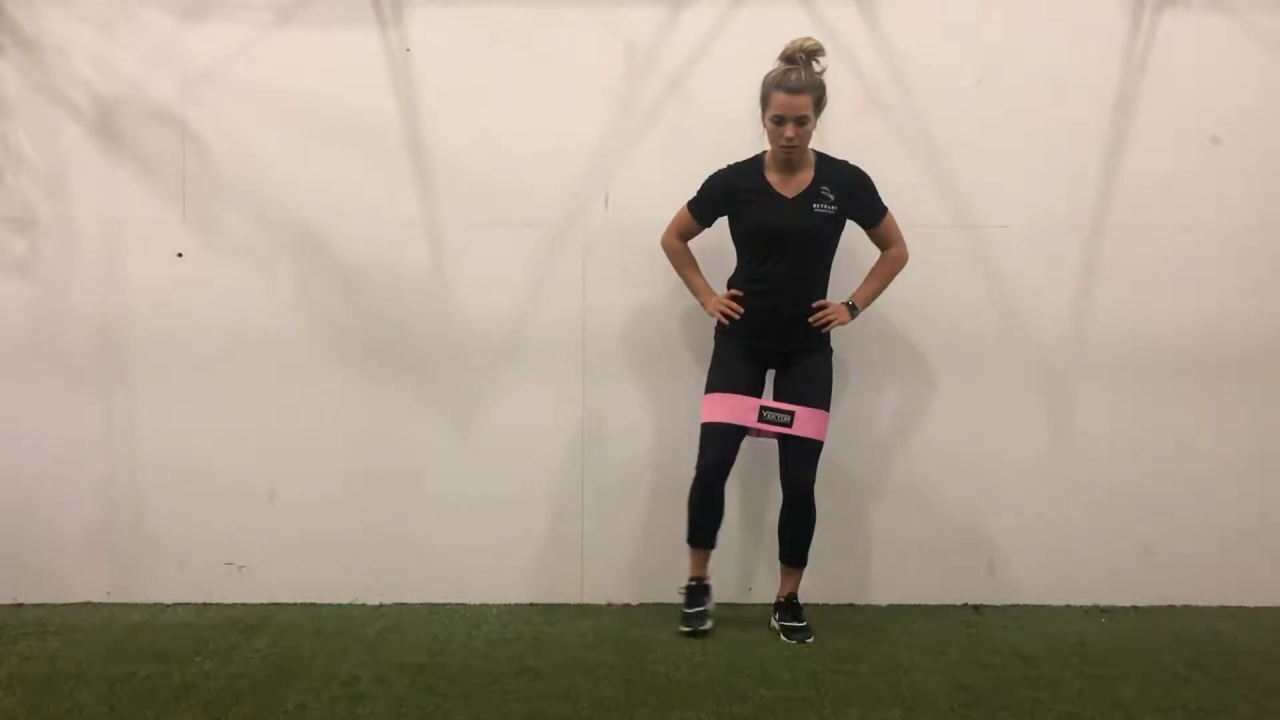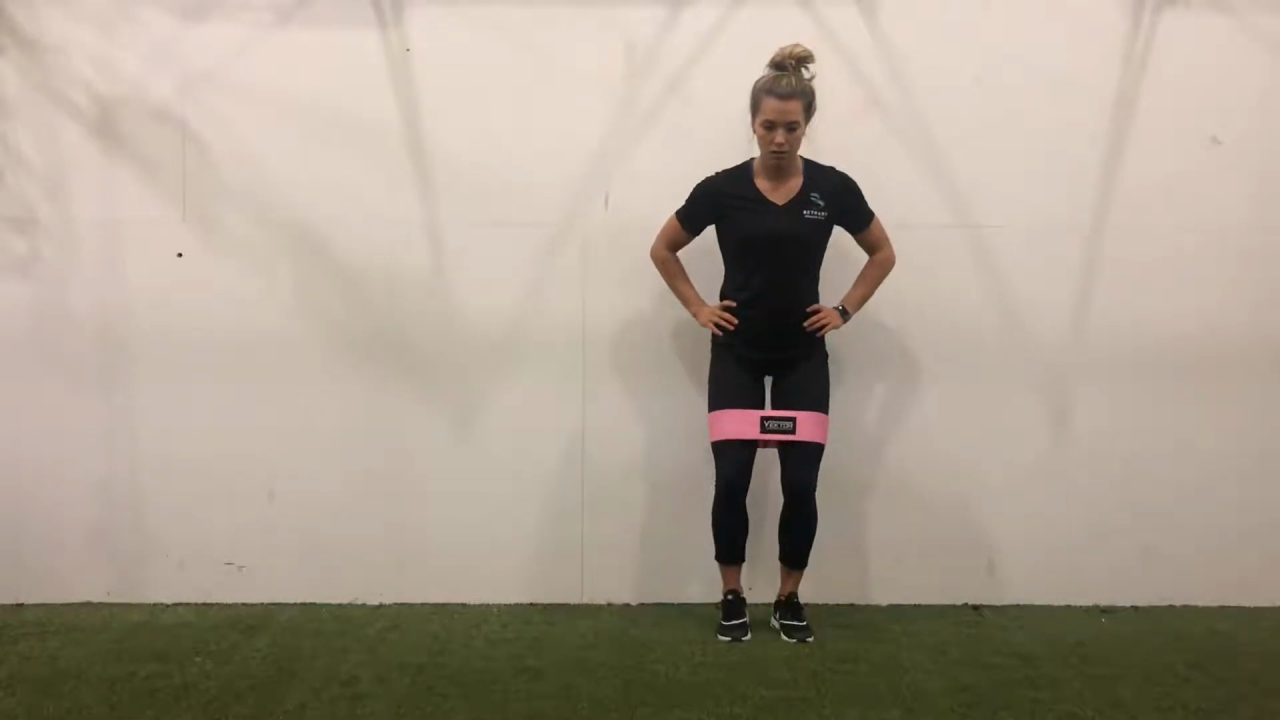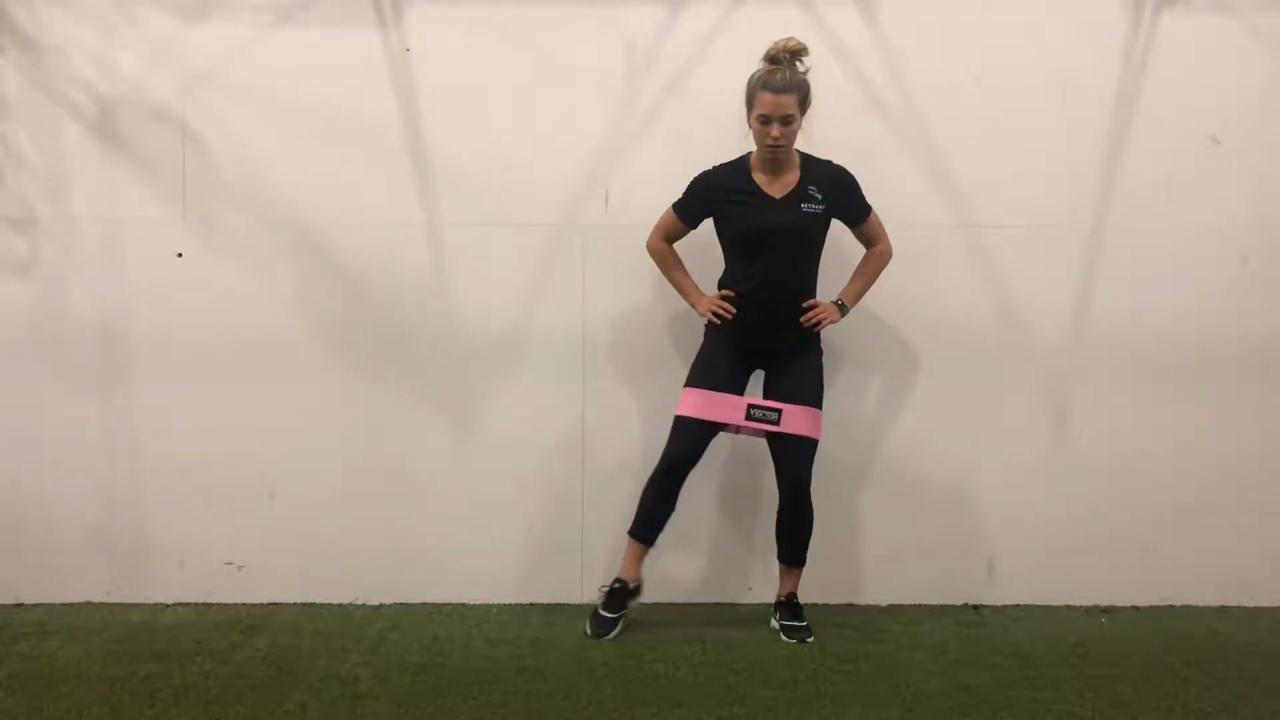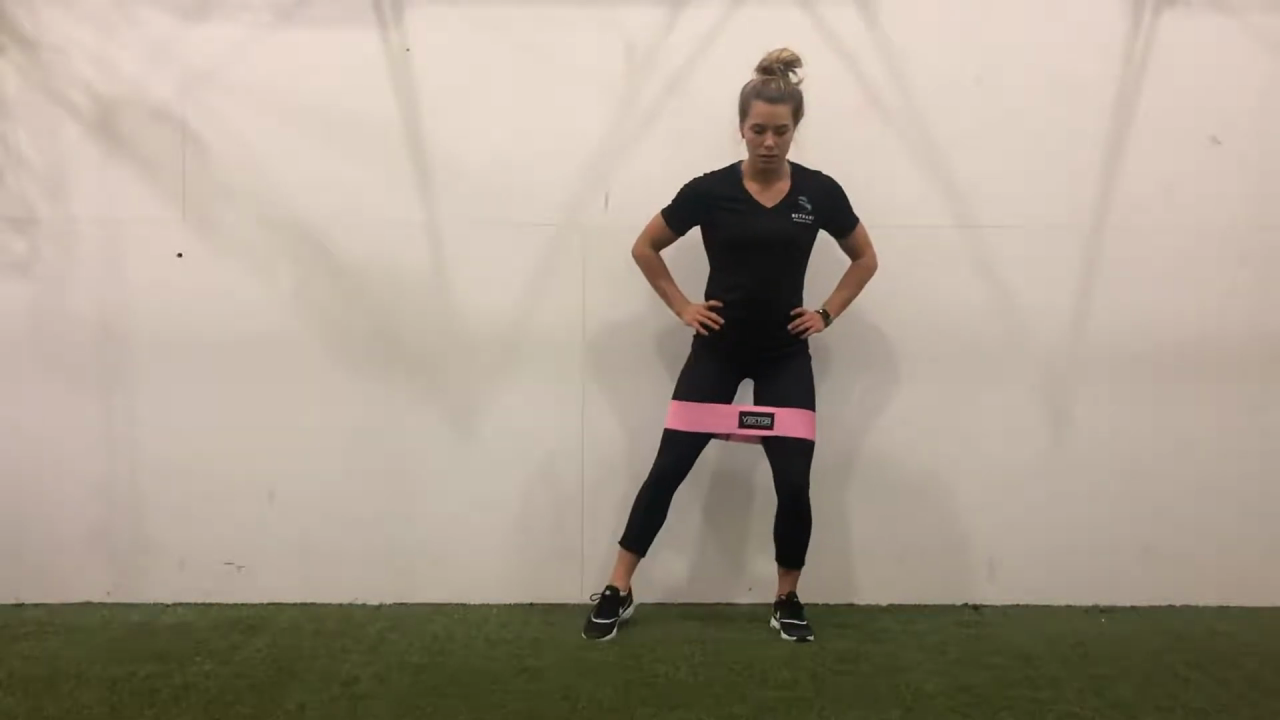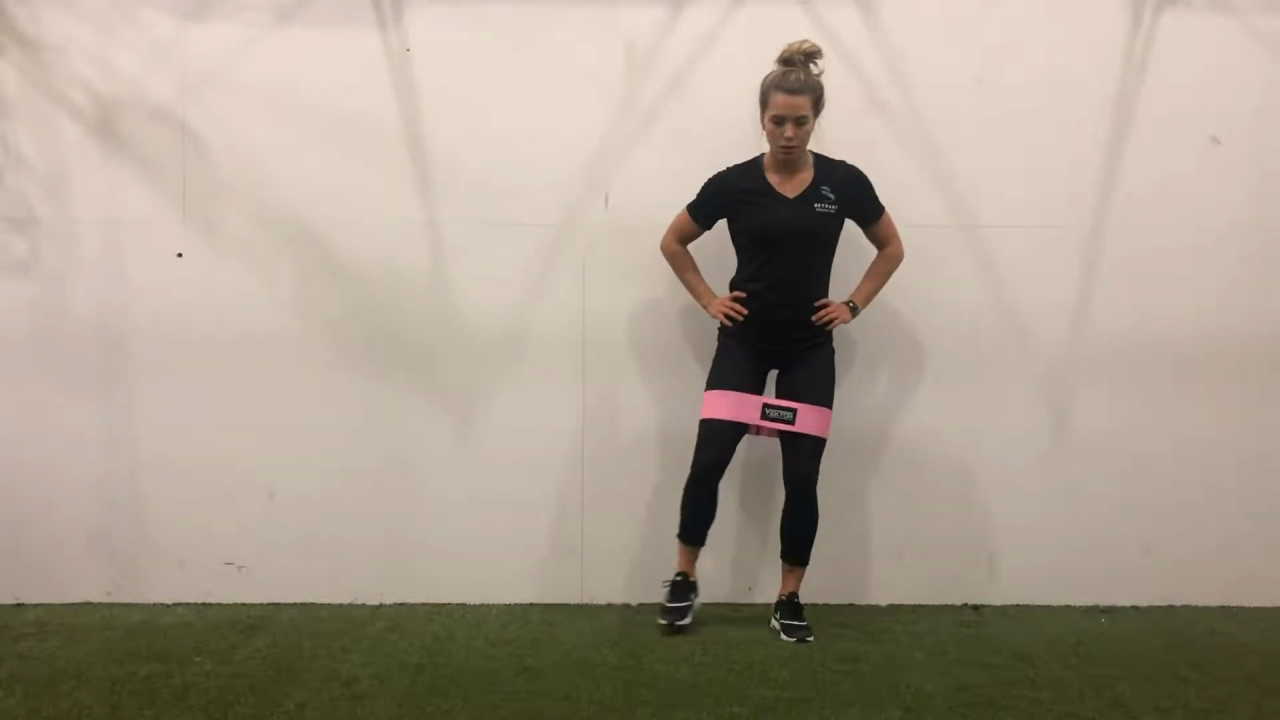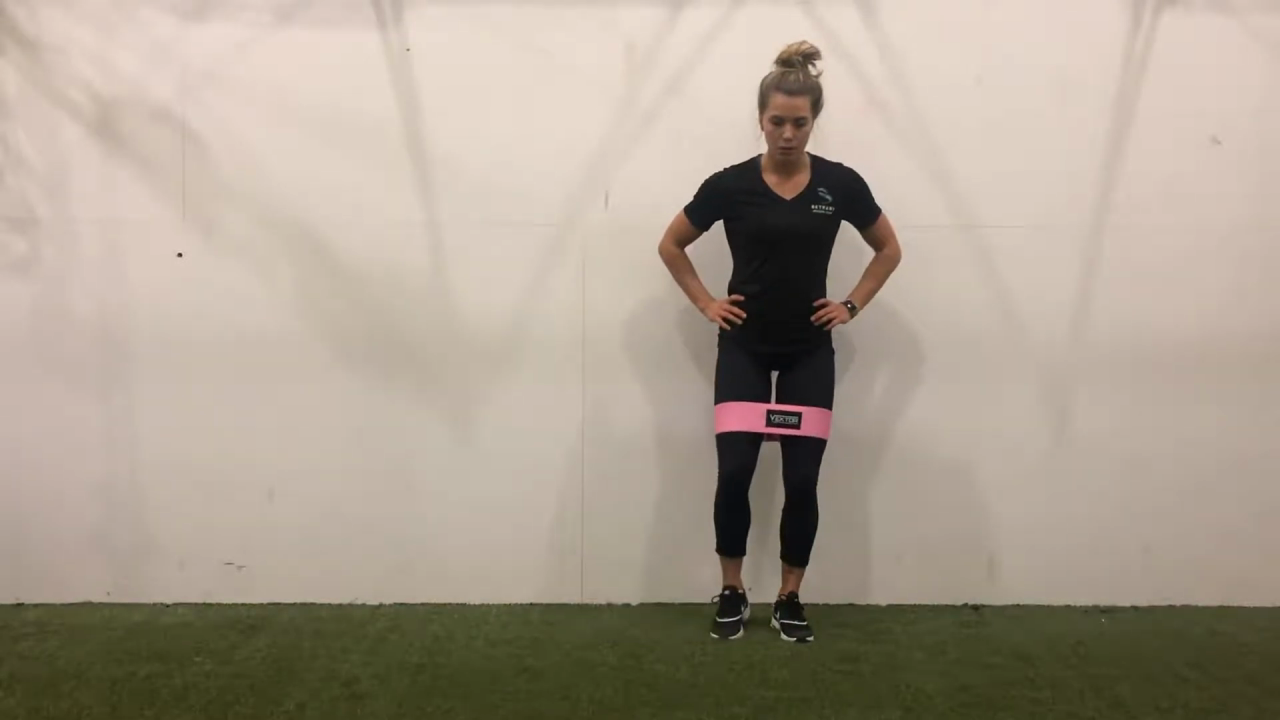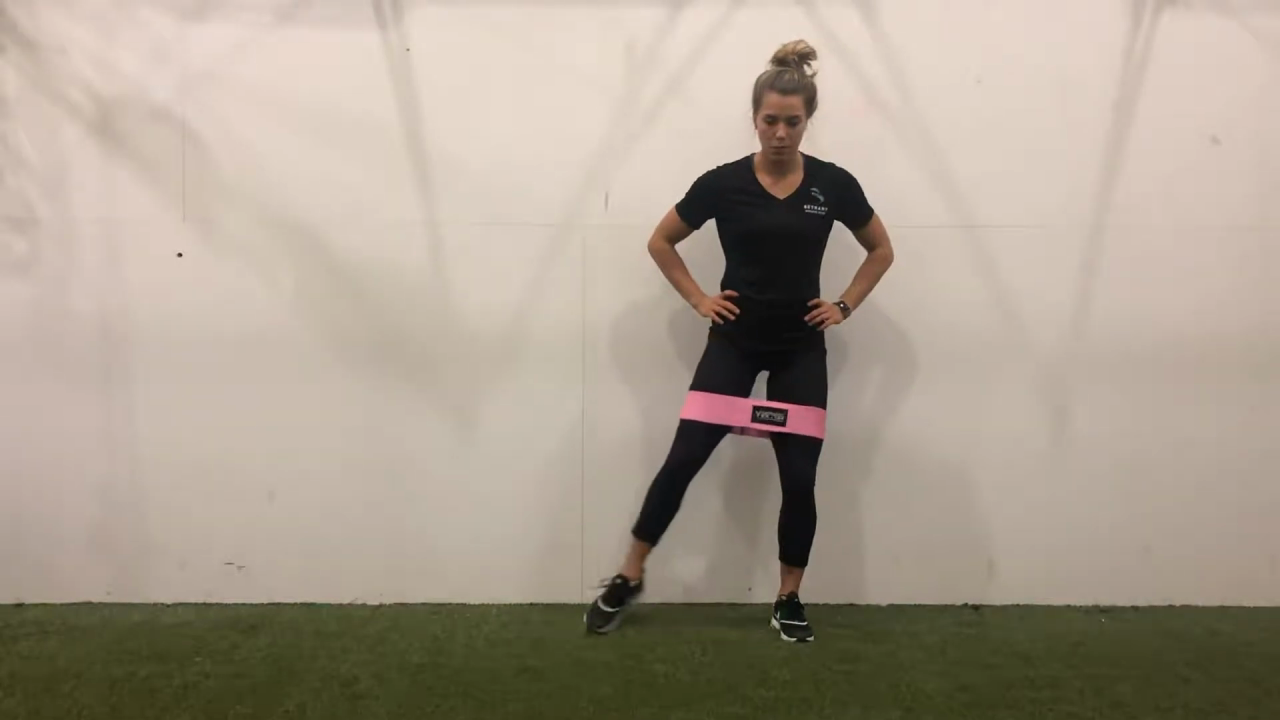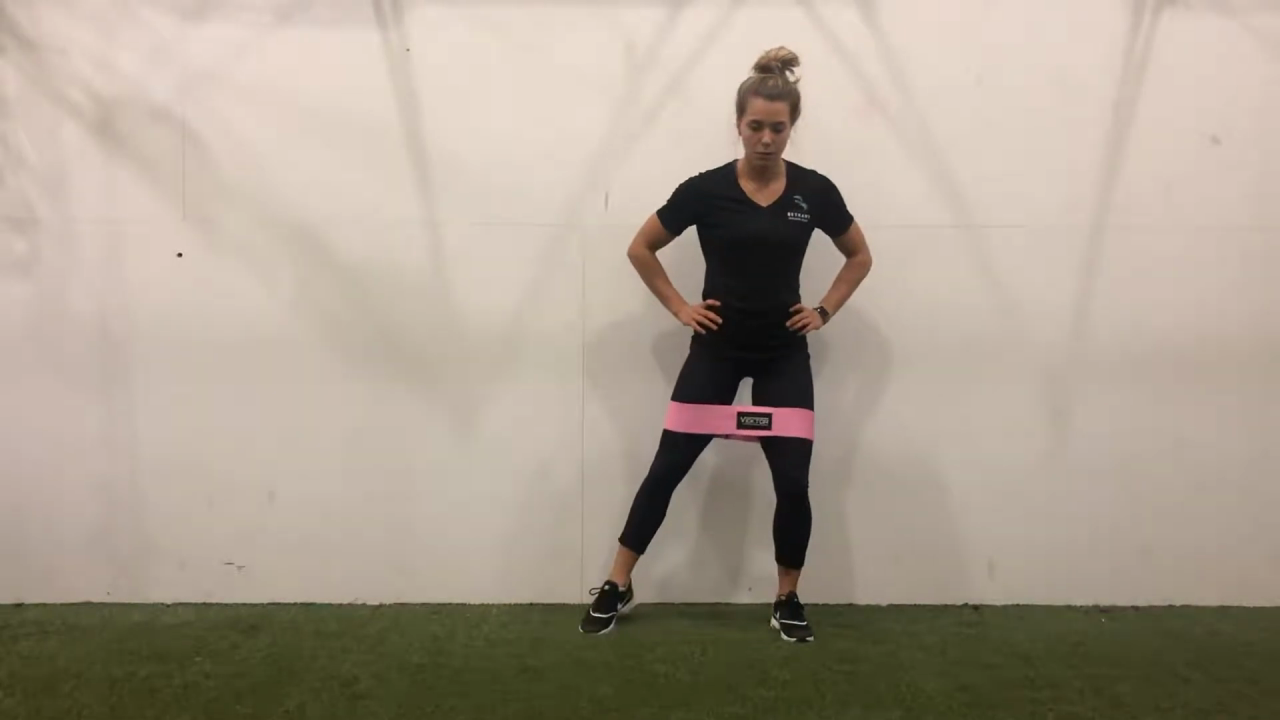
dt=0.4s
person 1, frame 1
left shoulder: (846, 182)
right shoulder: (734, 180)
left elbow: (895, 251)
right elbow: (673, 238)
left wrist: (852, 305)
right wrist: (706, 297)
left hip: (806, 349)
right hip: (740, 342)
left knee: (799, 481)
right knee: (712, 466)
left ankle: (788, 601)
right ankle: (697, 583)
person 1, frame 2
left shoulder: (833, 188)
right shoulder: (722, 189)
left elbow: (882, 255)
right elbow: (662, 250)
left wrist: (844, 310)
right wrist: (698, 308)
left hip: (802, 356)
right hip: (737, 353)
left knee: (800, 486)
right knee: (731, 482)
left ankle: (789, 600)
right ankle: (732, 596)
person 1, frame 3
left shoulder: (830, 181)
right shoulder: (719, 182)
left elbow: (880, 248)
right elbow: (659, 240)
left wrist: (841, 305)
right wrist: (695, 297)
left hip: (796, 348)
right hip: (729, 341)
left knee: (795, 481)
right knee: (677, 459)
left ankle: (788, 601)
right ankle: (624, 585)
person 1, frame 4
left shoulder: (819, 192)
right shoulder: (709, 190)
left elbow: (865, 260)
right elbow: (645, 247)
left wrist: (827, 314)
right wrist: (682, 307)
left hip: (785, 357)
right hip: (718, 351)
left knee: (795, 487)
right knee: (669, 470)
left ankle: (787, 601)
right ankle: (616, 591)
person 1, frame 5
left shoulder: (845, 182)
right shoulder: (734, 182)
left elbow: (891, 249)
right elbow: (673, 242)
left wrist: (852, 304)
right wrist: (708, 300)
left hip: (809, 349)
right hip: (744, 342)
left knee: (803, 481)
right knee: (708, 462)
left ankle: (789, 601)
right ankle: (683, 579)
person 1, frame 6
left shoulder: (840, 183)
right shoulder: (730, 184)
left elbow: (888, 250)
right elbow: (671, 245)
left wrist: (851, 305)
right wrist: (706, 303)
left hip: (809, 351)
right hip: (744, 347)
left knee: (802, 482)
right knee: (734, 473)
left ankle: (789, 600)
right ankle: (731, 591)
person 1, frame 7
left shoulder: (833, 184)
right shoulder: (722, 183)
left elbow: (881, 251)
right elbow: (660, 242)
left wrist: (844, 306)
right wrist: (697, 298)
left hip: (800, 349)
right hip: (733, 342)
left knee: (799, 482)
right knee: (683, 462)
left ankle: (789, 601)
right ankle: (626, 580)
person 1, frame 8
left shoulder: (814, 191)
right shoulder: (705, 189)
left elbow: (859, 258)
right elbow: (640, 249)
left wrist: (824, 311)
right wrist: (679, 307)
left hip: (784, 355)
right hip: (717, 351)
left knee: (794, 485)
right knee: (668, 469)
left ankle: (787, 600)
right ankle: (616, 586)
